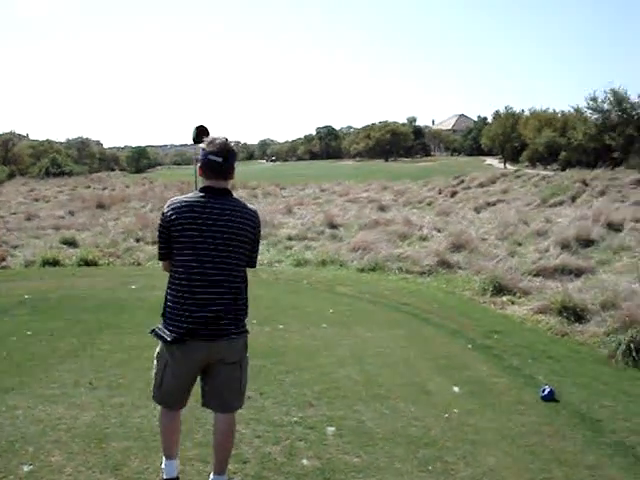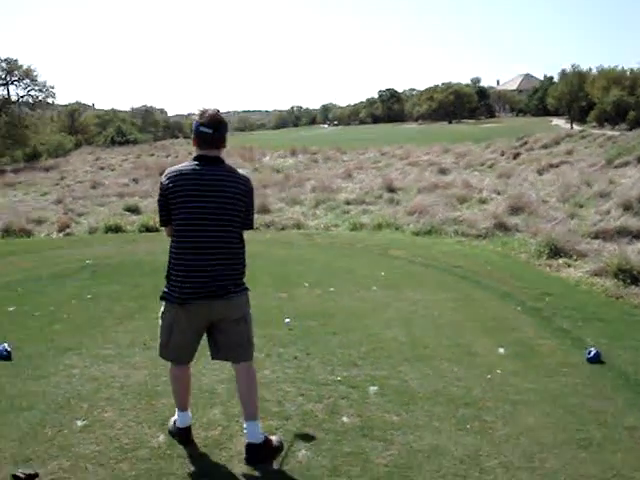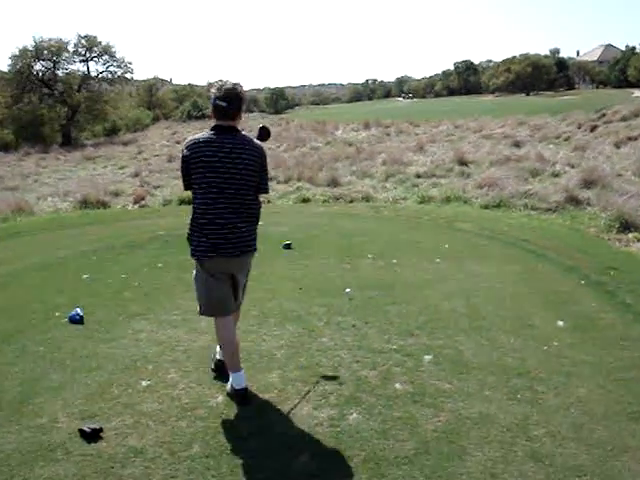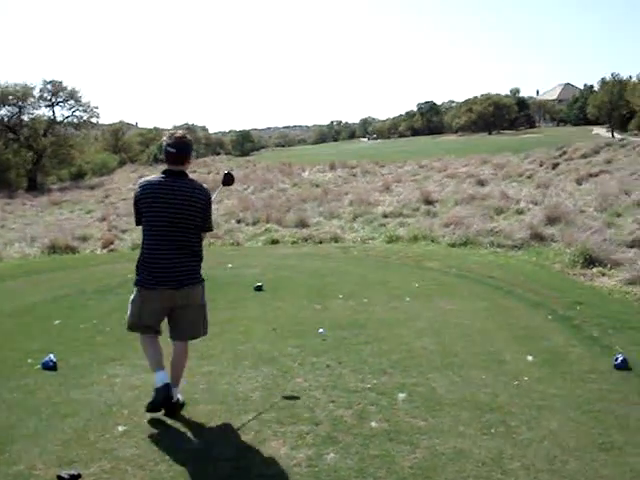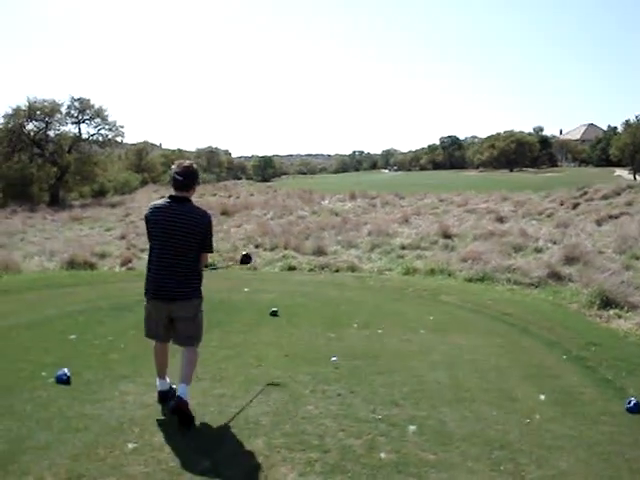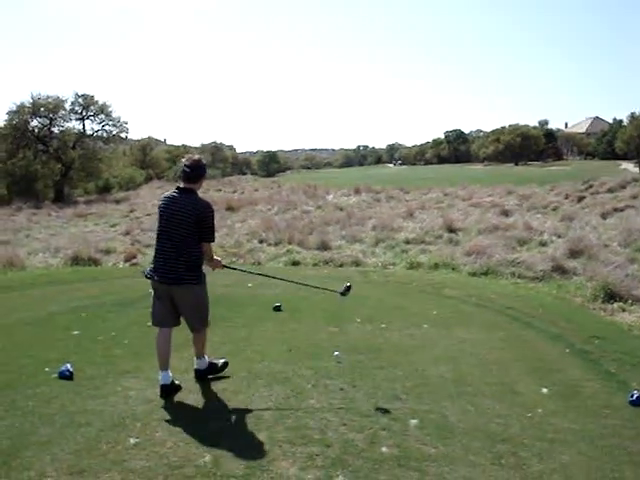
dt=0.5s
person 1, frame 1
left shoulder: (174, 208)
right shoulder: (249, 217)
left elbow: (166, 264)
right elbow: (246, 265)
left hip: (182, 327)
right hip: (229, 329)
left knee: (171, 405)
right knee: (225, 410)
person 1, frame 2
left shoulder: (172, 178)
right shoulder: (241, 182)
left elbow: (168, 228)
right elbow: (242, 229)
left hip: (185, 287)
right hip: (229, 289)
left knee: (179, 361)
right knee: (242, 360)
left ankle: (182, 422)
right ankle: (253, 439)
person 1, frame 3
left shoulder: (193, 146)
right shoulder: (255, 150)
left elbow: (191, 189)
right elbow: (259, 196)
left hip: (208, 243)
right hip: (243, 242)
left knee: (222, 313)
right knee: (233, 306)
left ankle: (238, 382)
right ankle: (223, 357)
person 1, frame 4
left shoulder: (144, 187)
right shoulder: (201, 193)
left elbow: (142, 225)
right elbow: (202, 234)
left hip: (151, 276)
right hip: (188, 277)
left knee: (146, 330)
right knee: (181, 338)
left ankle: (161, 381)
right ankle: (172, 395)
person 1, frame 5
left shoulder: (153, 210)
right shoulder: (202, 217)
left elbow: (154, 244)
right elbow: (204, 259)
left hip: (157, 289)
right hip: (188, 292)
left knee: (160, 341)
right knee: (189, 346)
left ankle: (163, 388)
right ankle: (181, 396)
person 1, frame 6
left shoulder: (165, 200)
right shoulder: (203, 207)
right elbow: (205, 247)
right wrist: (213, 262)
left hip: (161, 275)
right hip: (189, 278)
left knee: (163, 328)
right knee: (198, 325)
left ankle: (165, 380)
right ankle: (202, 365)
